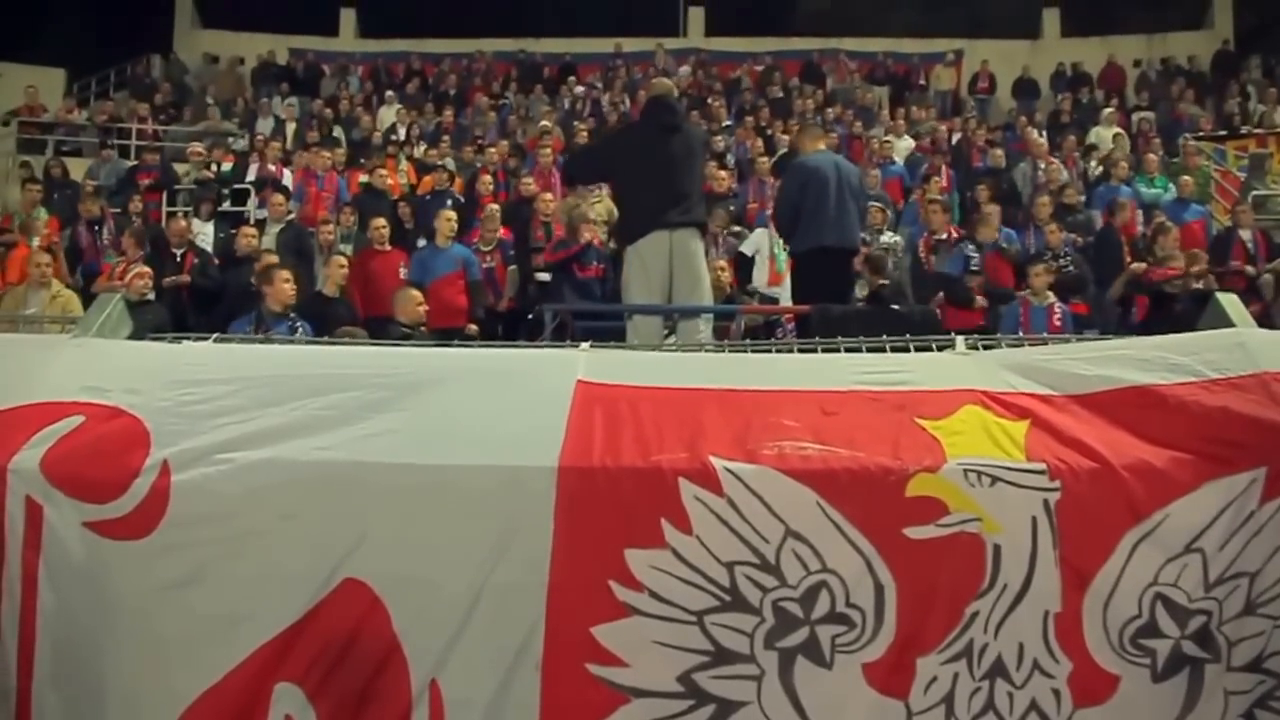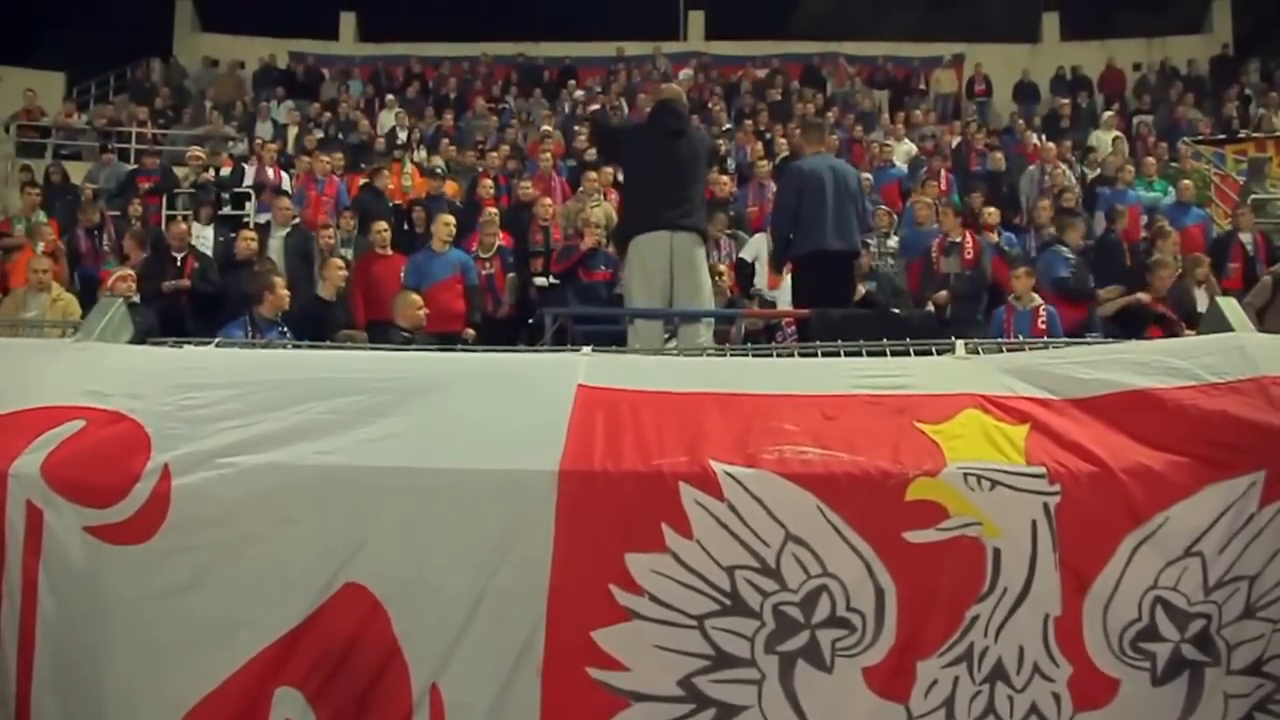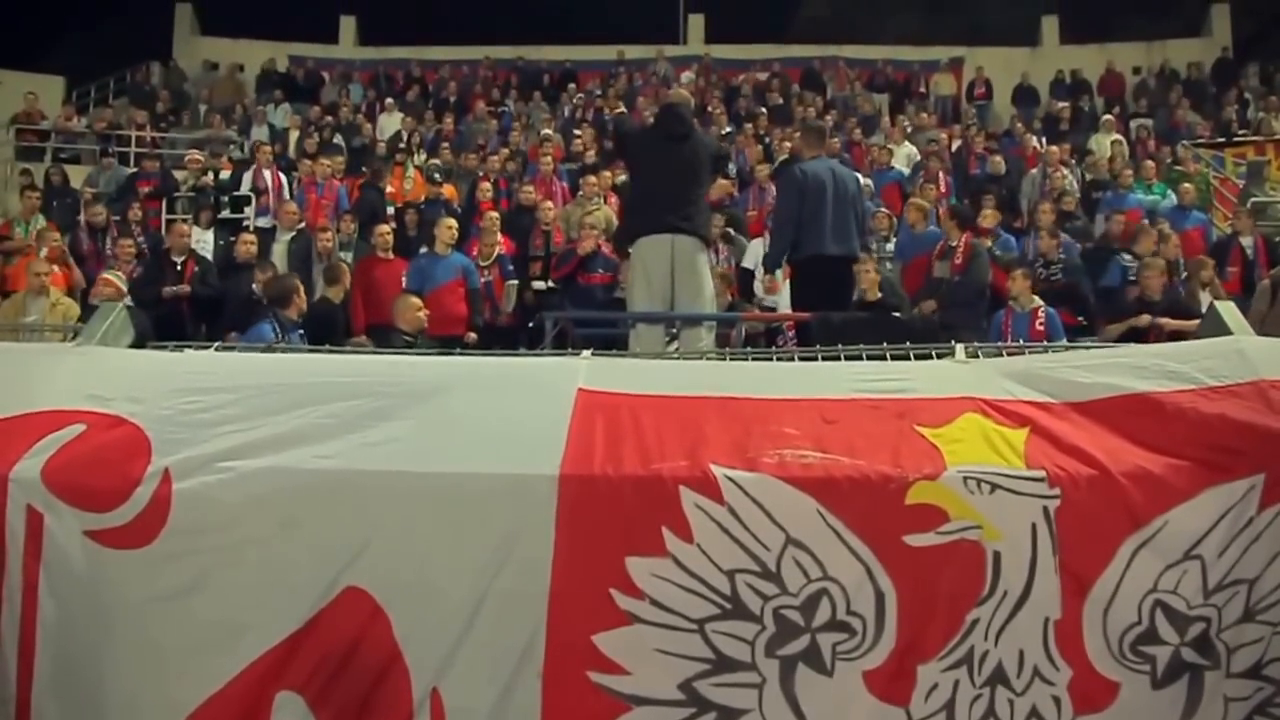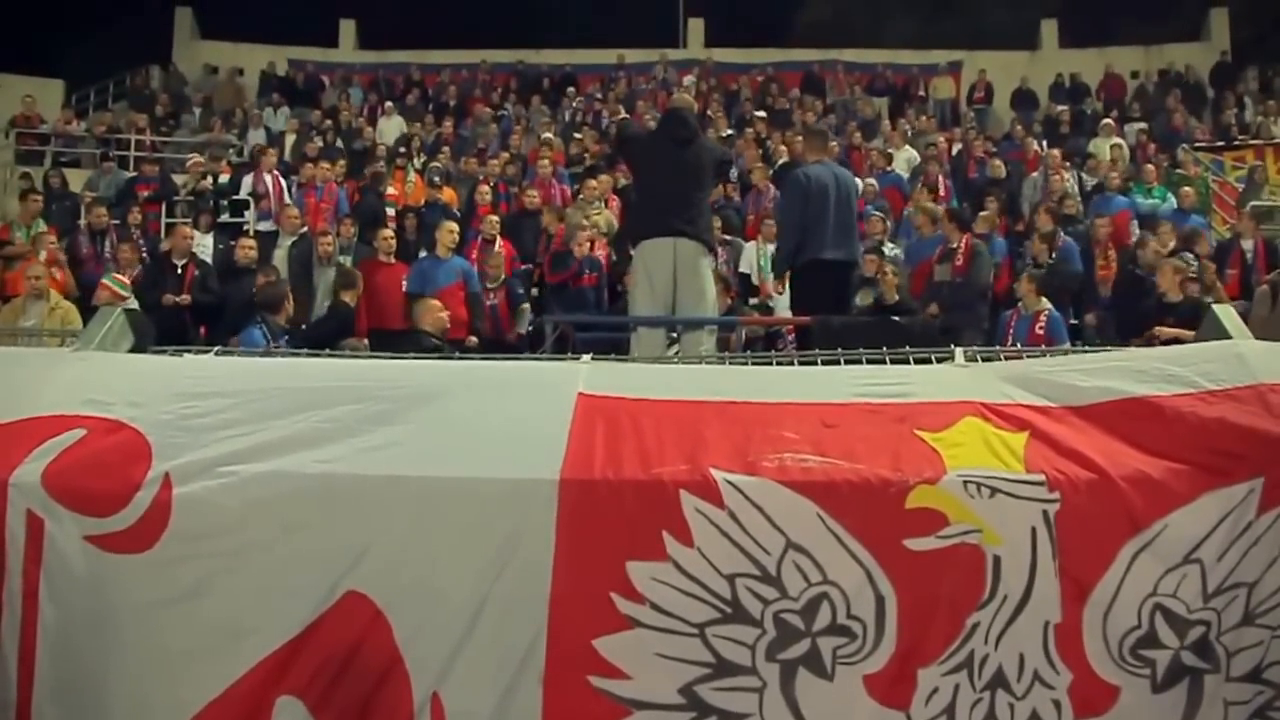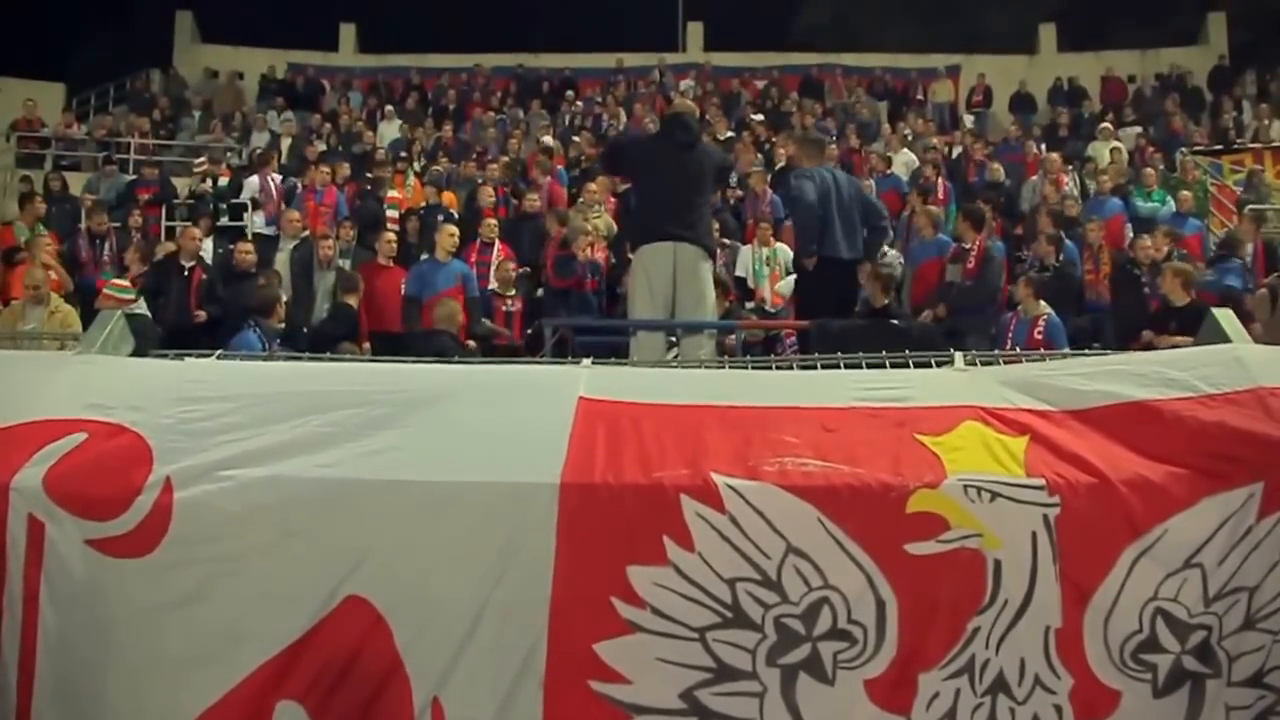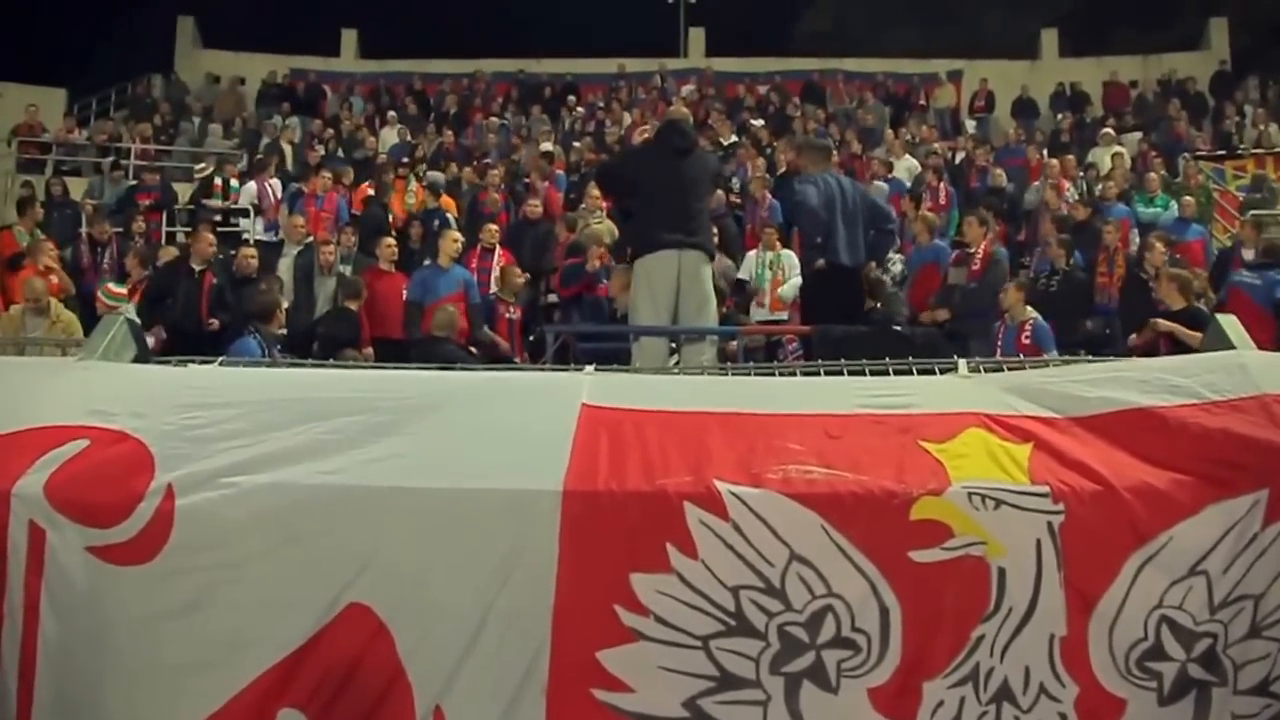
dt=0.5s
person 1, frame 1
left shoulder: (625, 137)
right shoulder: (696, 136)
left elbow: (577, 166)
left wrist: (574, 179)
left hip: (643, 231)
right hip: (688, 230)
left knee: (644, 312)
person 1, frame 2
left shoulder: (633, 136)
right shoulder: (701, 141)
left elbow: (602, 129)
left wrist: (595, 113)
left hip: (645, 233)
right hip: (688, 233)
right knee: (696, 313)
person 1, frame 3
left shoulder: (638, 139)
right shoulder: (707, 145)
left elbow: (620, 130)
right elbow: (722, 164)
left wrist: (620, 115)
left hip: (648, 236)
right hip: (691, 236)
left knee: (646, 314)
right knee: (697, 314)
person 1, frame 4
left shoulder: (642, 143)
right shoulder: (711, 150)
left elbow: (624, 135)
right elbow: (726, 165)
left wrist: (623, 121)
left hip: (652, 238)
right hip: (694, 239)
left knee: (648, 316)
right knee: (699, 316)
person 1, frame 5
left shoulder: (643, 147)
right shoulder: (712, 155)
left elbow: (610, 158)
right elbow: (721, 181)
left hip: (651, 242)
right hip: (695, 243)
left knee: (648, 321)
right knee: (698, 323)
person 1, frame 6
left shoulder: (642, 155)
right shoulder: (707, 161)
left elbow: (604, 178)
left hip: (653, 248)
right hip: (696, 249)
left knee: (650, 327)
right knee: (699, 327)
person 2, frame 1
left shoulder: (801, 166)
right shoulder: (851, 169)
left elbow: (783, 213)
right elbow: (860, 210)
left wrist: (793, 239)
left hip: (812, 251)
right hip: (846, 250)
left knee: (810, 320)
person 2, frame 2
left shoulder: (797, 171)
right shoulder: (850, 171)
left elbow: (781, 221)
right elbow: (864, 218)
left wrist: (779, 260)
left hip: (811, 257)
right hip: (845, 256)
left knee: (810, 324)
person 2, frame 3
left shoulder: (797, 174)
right shoulder: (850, 175)
left elbow: (784, 222)
right elbow: (862, 221)
left wrist: (771, 264)
left hip: (810, 261)
right hip: (844, 260)
left knee: (809, 329)
person 2, frame 4
left shoulder: (801, 177)
right shoulder: (848, 178)
left elbow: (789, 227)
left wrist: (780, 269)
left hip: (811, 264)
right hip: (845, 263)
left knee: (810, 333)
person 2, frame 5
left shoulder: (802, 177)
right shoulder: (847, 181)
left elbow: (806, 205)
right elbow: (880, 218)
left wrist: (808, 250)
right wrist: (866, 254)
left hip: (819, 267)
right hip: (849, 266)
person 2, frame 6
left shoulder: (807, 183)
right shoulder: (853, 187)
left elbow: (810, 211)
right elbow: (887, 220)
left wrist: (814, 255)
right wrist: (873, 257)
left hip: (824, 274)
right hip: (854, 274)
